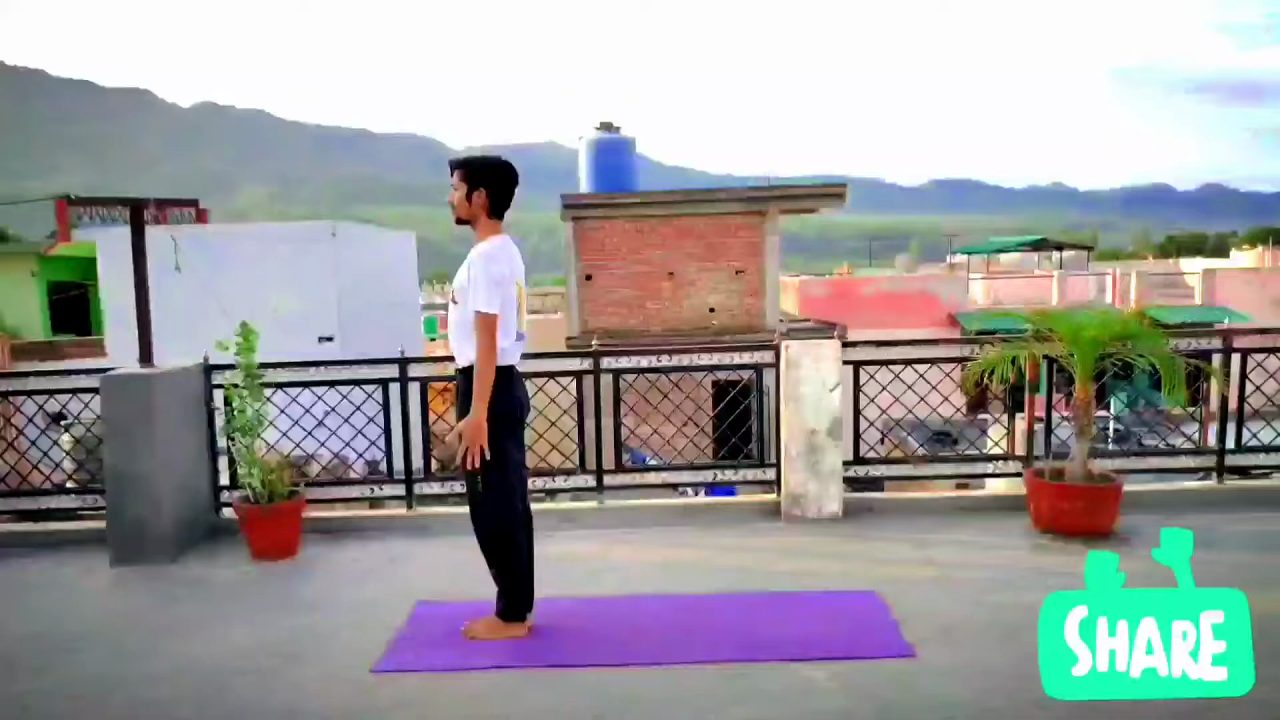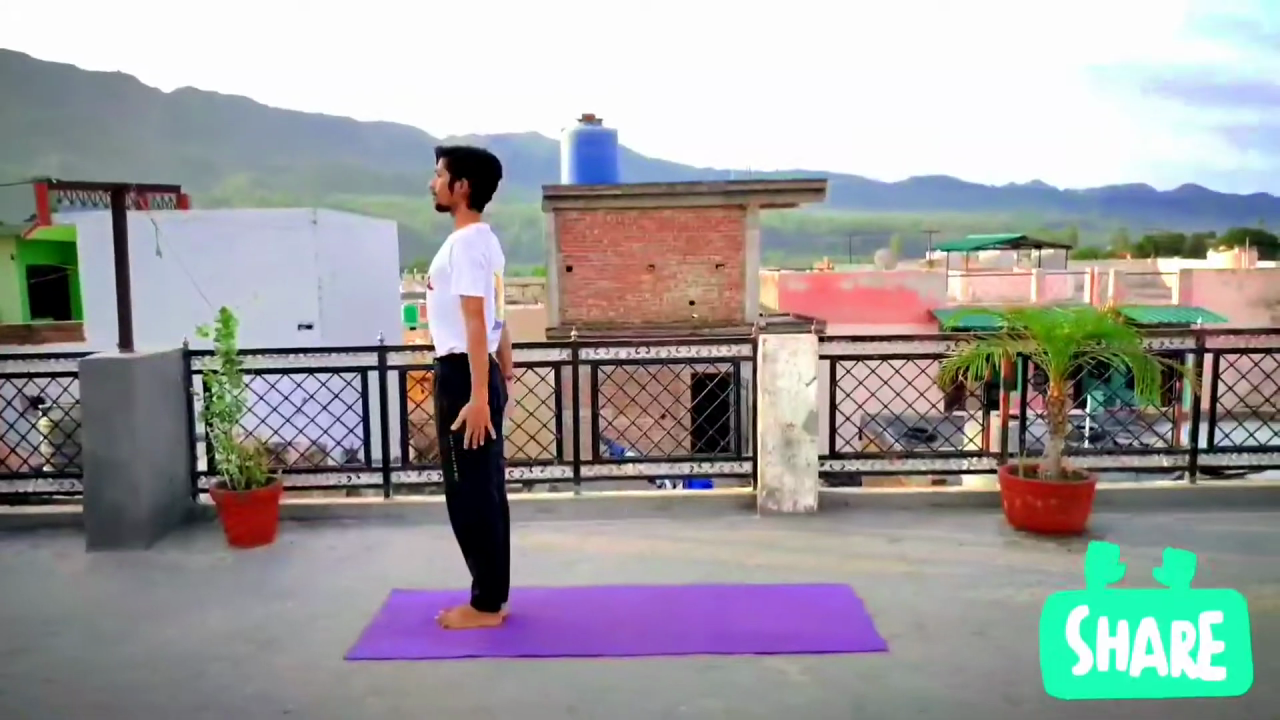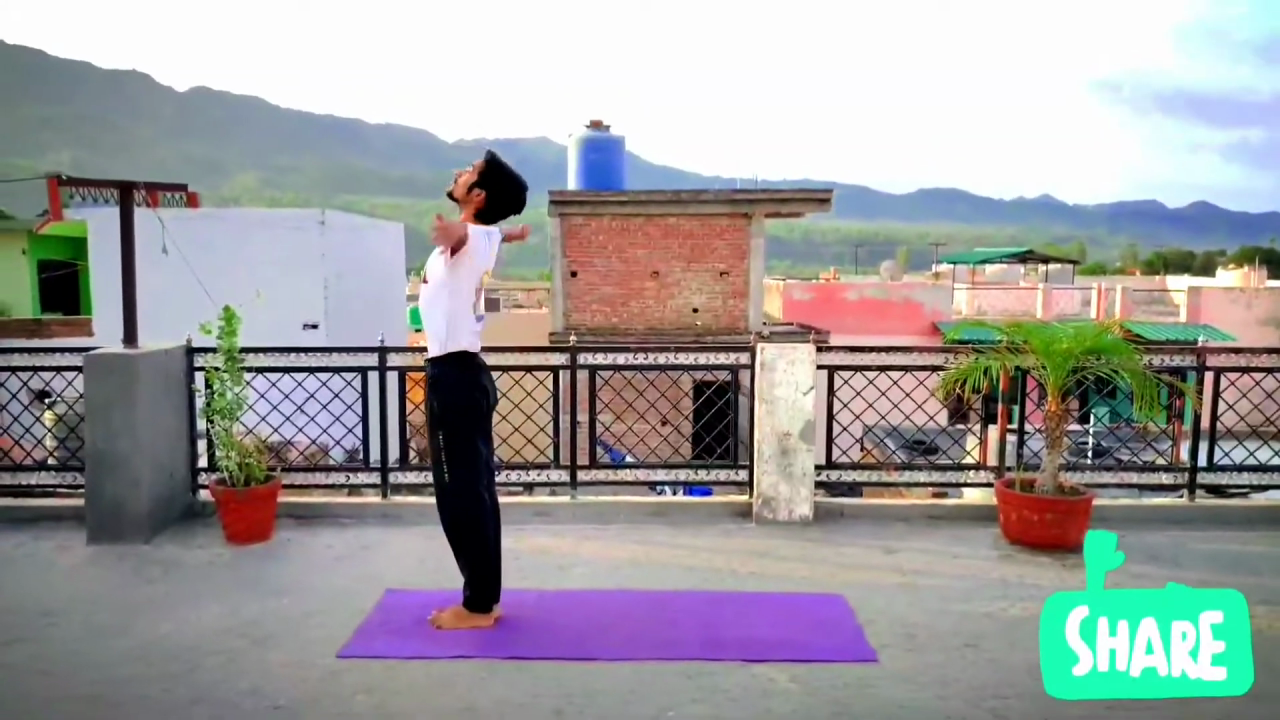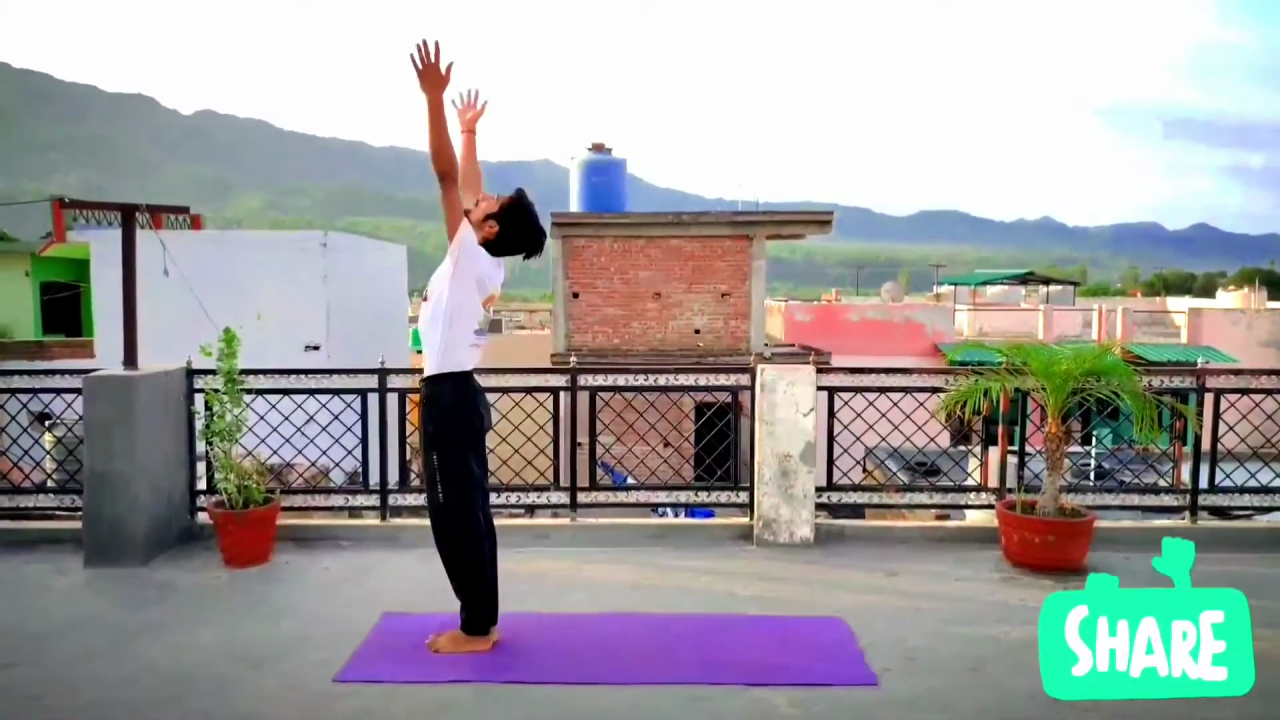
dt=0.3s
person 1, frame 1
left shoulder: (486, 257)
right shoulder: (504, 250)
left elbow: (487, 340)
left wrist: (477, 413)
left hip: (490, 389)
right hip: (504, 384)
left knee: (495, 505)
right knee: (507, 502)
left ankle: (512, 616)
right ankle: (516, 606)
person 1, frame 2
left shoulder: (464, 243)
right shoulder: (483, 238)
left elbow: (475, 324)
right elbow: (495, 319)
left wrist: (479, 396)
right wrist: (504, 371)
left hip: (462, 375)
right hip: (475, 374)
left knee: (470, 494)
right knee: (483, 491)
left ankle: (485, 605)
right ankle: (491, 595)
person 1, frame 3
left shoulder: (467, 244)
right shoulder: (481, 234)
left elbow: (458, 238)
right elbow: (490, 233)
left wrist: (451, 233)
right wrist: (514, 230)
left hip: (454, 377)
right hip: (467, 374)
left knee: (463, 495)
right knee: (474, 494)
left ankle: (478, 605)
right ankle: (484, 597)
person 1, frame 4
left shoulder: (470, 258)
right shoulder: (486, 262)
left elbow: (448, 177)
right elbow: (465, 183)
left wrist: (435, 98)
right wrist: (469, 132)
left hip: (447, 397)
right hip: (460, 395)
left knee: (456, 516)
right knee: (469, 514)
left ankle: (475, 630)
right ankle: (481, 619)
